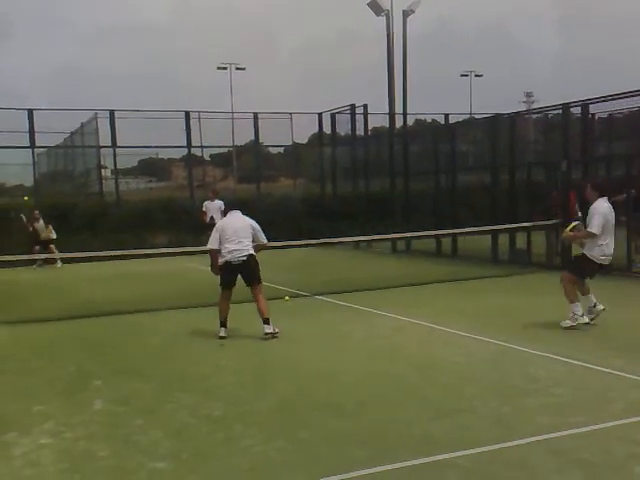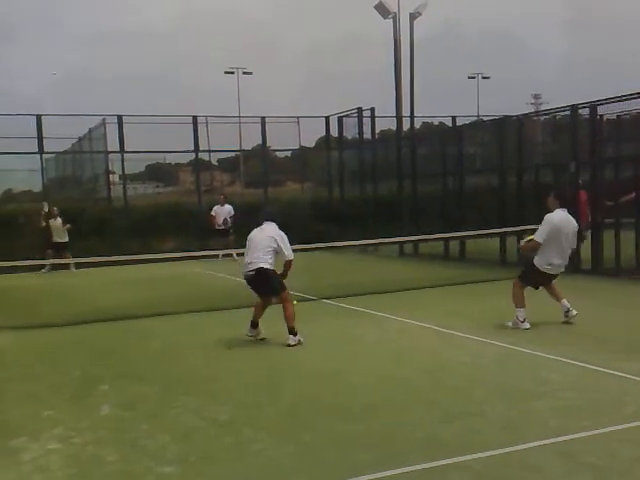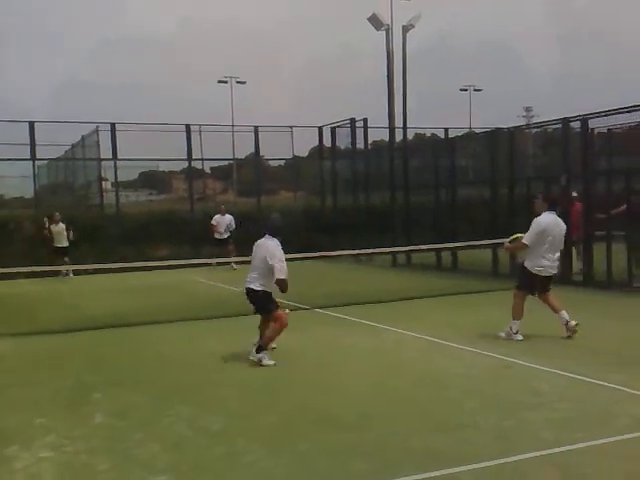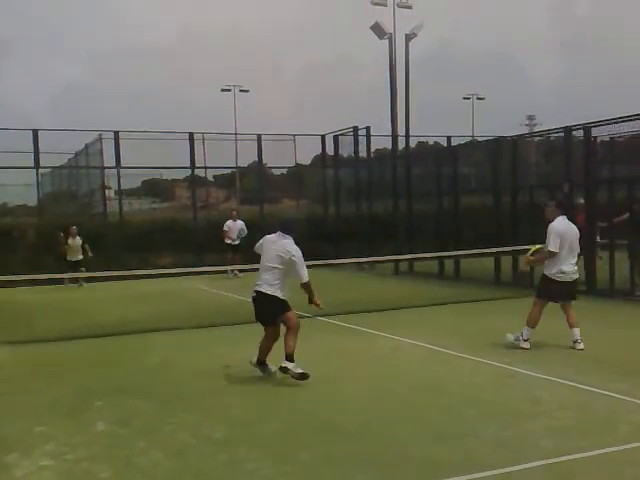
dt=0.3s
person 1, frame 1
left shoulder: (220, 223)
right shoulder: (249, 221)
left elbow: (212, 249)
right elbow: (263, 244)
left wrist: (213, 265)
left hip: (226, 262)
right hip: (246, 259)
left knee: (225, 295)
right knee: (258, 293)
left ankle: (223, 329)
right ankle: (268, 327)
person 1, frame 2
left shoulder: (253, 233)
right shoulder: (278, 234)
right elbow: (289, 259)
right wrist: (283, 274)
left hip: (249, 272)
right hip: (263, 270)
left knee: (266, 299)
right knee: (287, 300)
left ankle: (254, 329)
right ankle: (293, 336)
person 1, frame 3
left shoulder: (259, 243)
right shoulder: (276, 250)
right elbow: (280, 280)
right wrist: (284, 288)
left hip: (254, 287)
right hip: (259, 291)
left knee: (269, 317)
right knee: (282, 320)
left ankle: (263, 341)
right ankle: (258, 353)
person 1, frame 4
left shoulder: (268, 239)
right shoulder: (293, 250)
left elbow: (257, 249)
right elbow: (304, 280)
right wrist: (312, 297)
left hip: (263, 293)
right hip: (270, 296)
left knee: (293, 325)
right knee: (274, 332)
left ankle: (289, 363)
right ankle: (260, 362)
person 2, frame 1
left shoulder: (597, 207)
right shoulder: (606, 206)
left elbow: (593, 233)
left wrist: (573, 236)
right wrist: (580, 238)
left hip: (593, 254)
right hip: (601, 254)
left knee: (566, 278)
right knee: (577, 280)
left ankle: (577, 314)
right ankle: (594, 307)
person 2, frame 2
left shoulder: (550, 218)
right shoulder: (572, 222)
left elbow: (537, 242)
right elbow: (572, 247)
left wrist: (524, 247)
left hip: (542, 264)
right hip: (558, 265)
left knee: (518, 285)
right knee: (548, 284)
left ankle: (521, 320)
right ankle: (568, 311)
person 2, frame 3
left shoulder: (539, 221)
right shoulder: (561, 224)
left elbow: (525, 244)
right elbow: (559, 247)
left wrist: (510, 247)
left hip: (533, 267)
right hip: (550, 268)
left knee: (518, 295)
right knee: (545, 295)
left ankle: (514, 331)
right ankle: (567, 322)
person 2, frame 4
left shoulder: (554, 226)
right shoulder: (573, 227)
left elbow: (552, 252)
left wrist: (534, 260)
left hip: (554, 275)
right hip: (571, 274)
left knee: (538, 305)
right knee: (567, 307)
left ankle: (524, 338)
right ankle: (577, 340)
